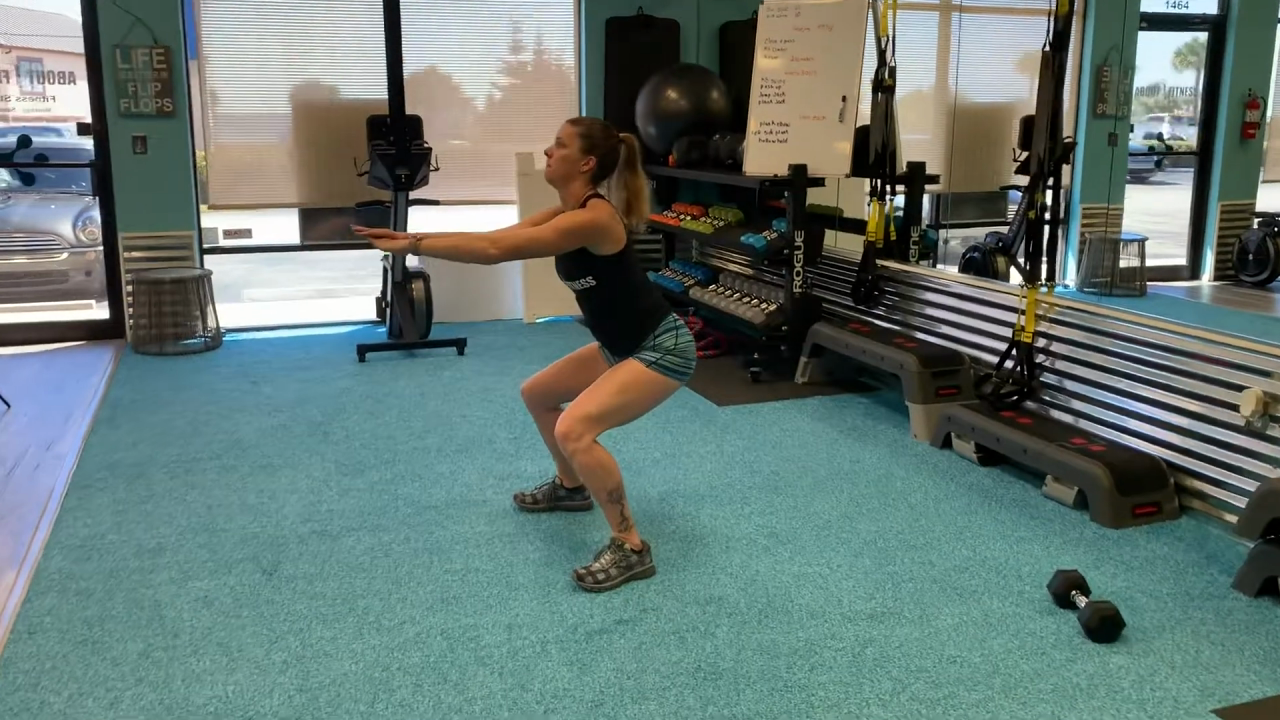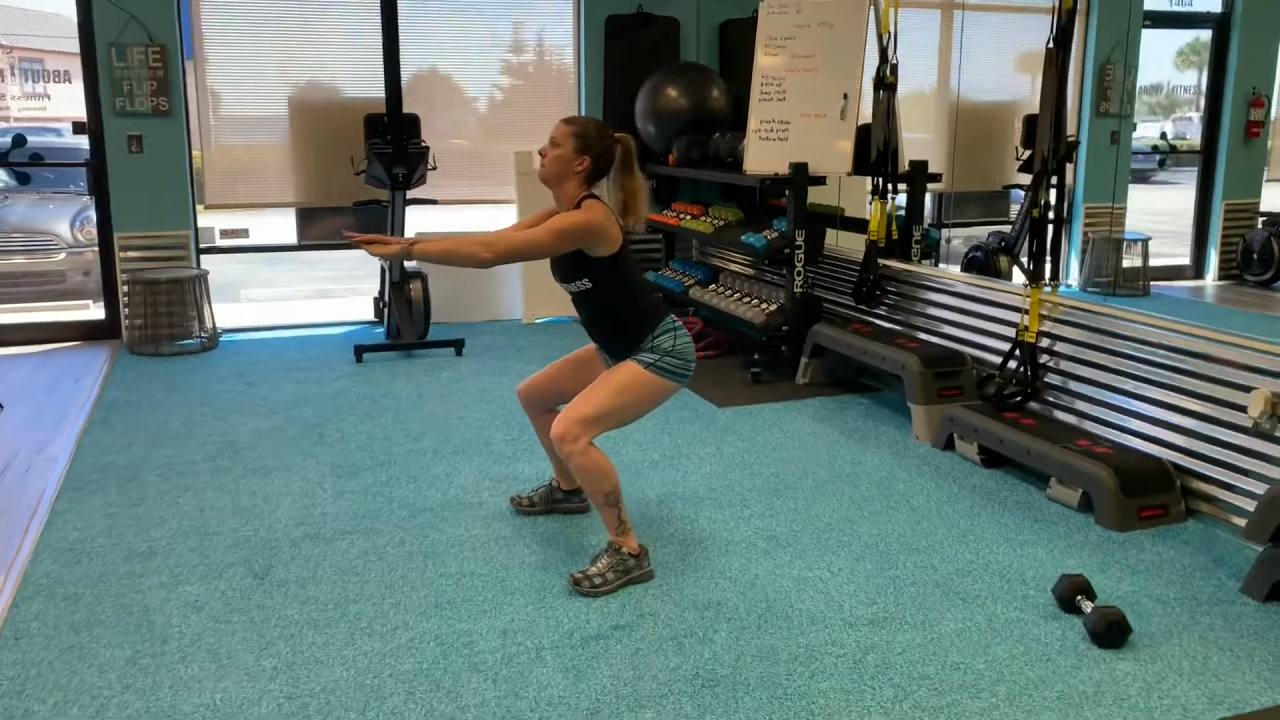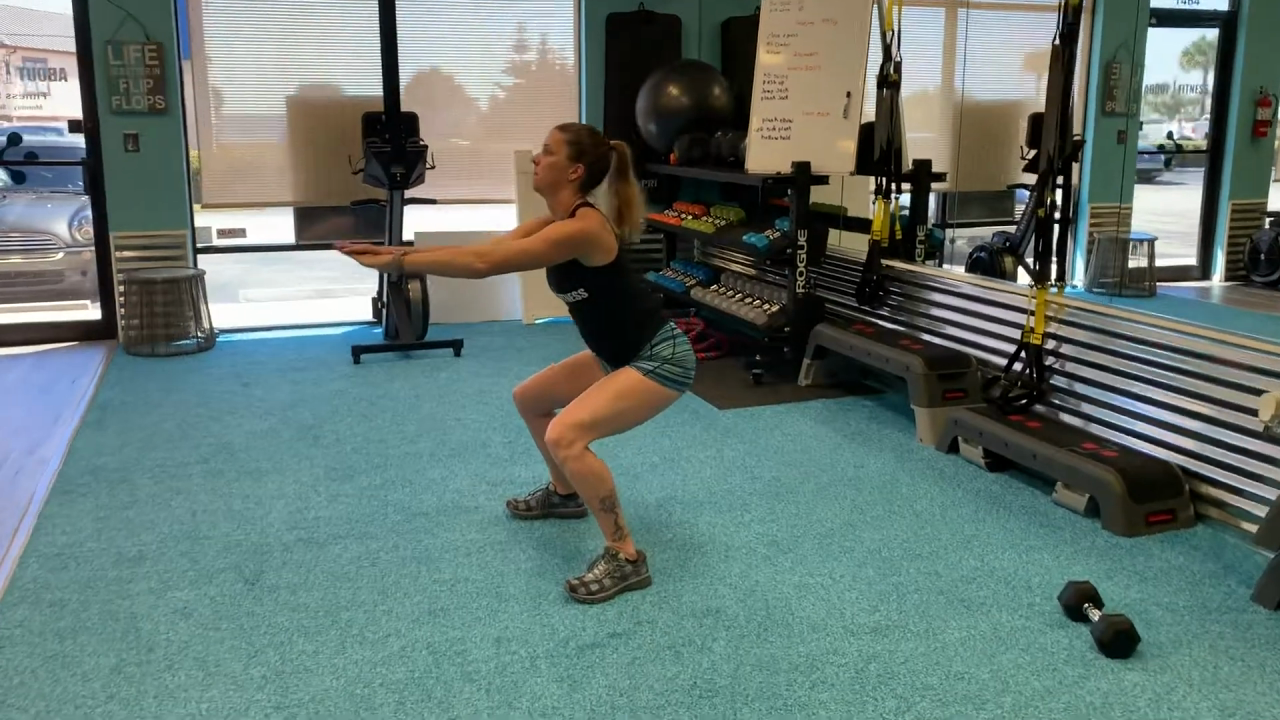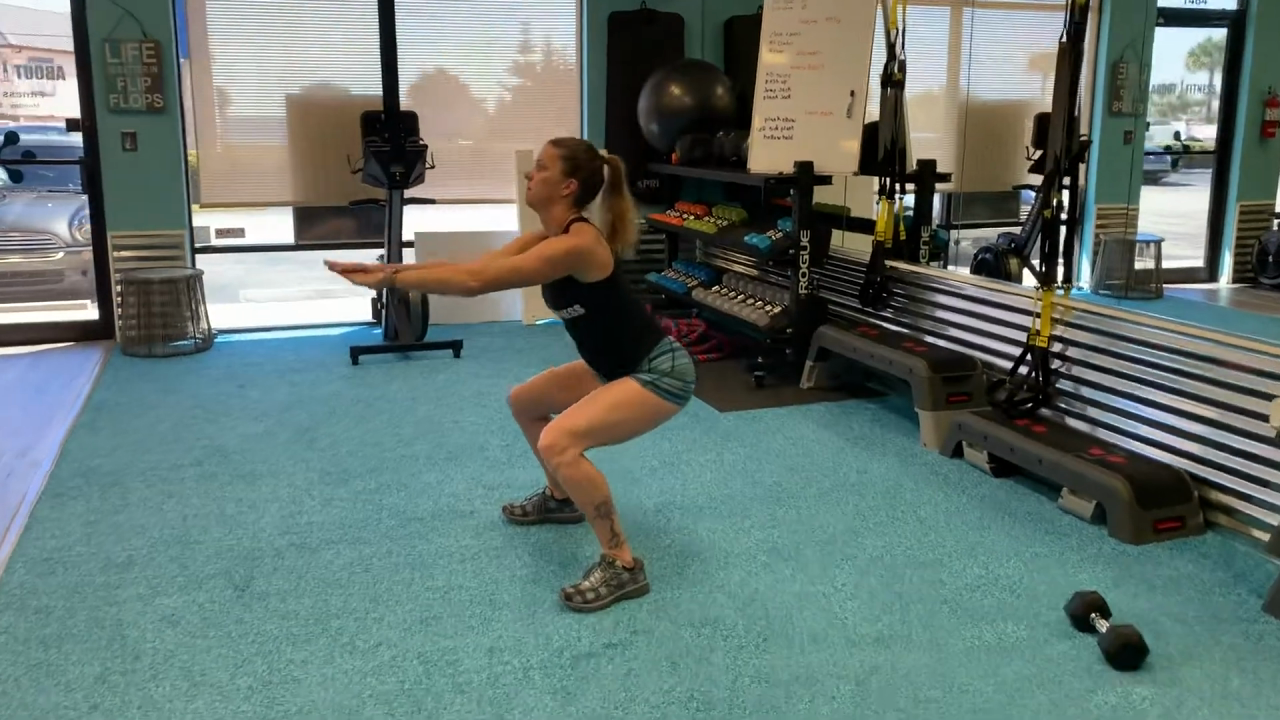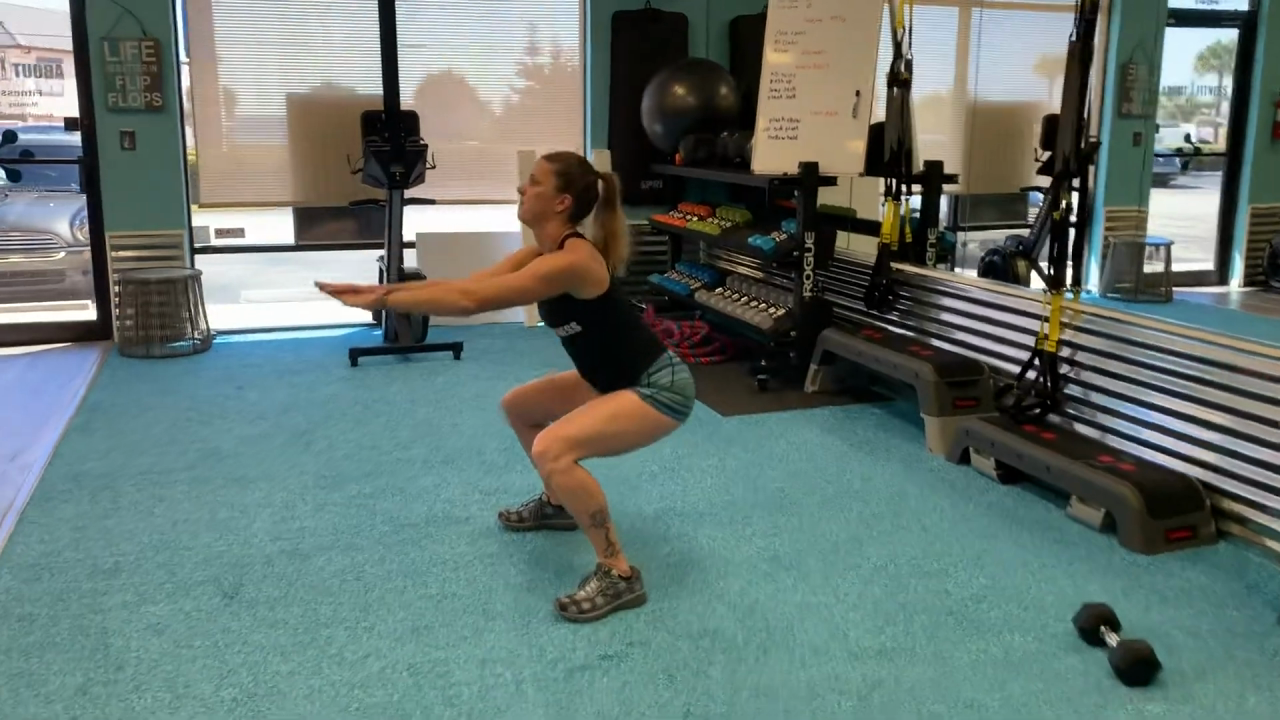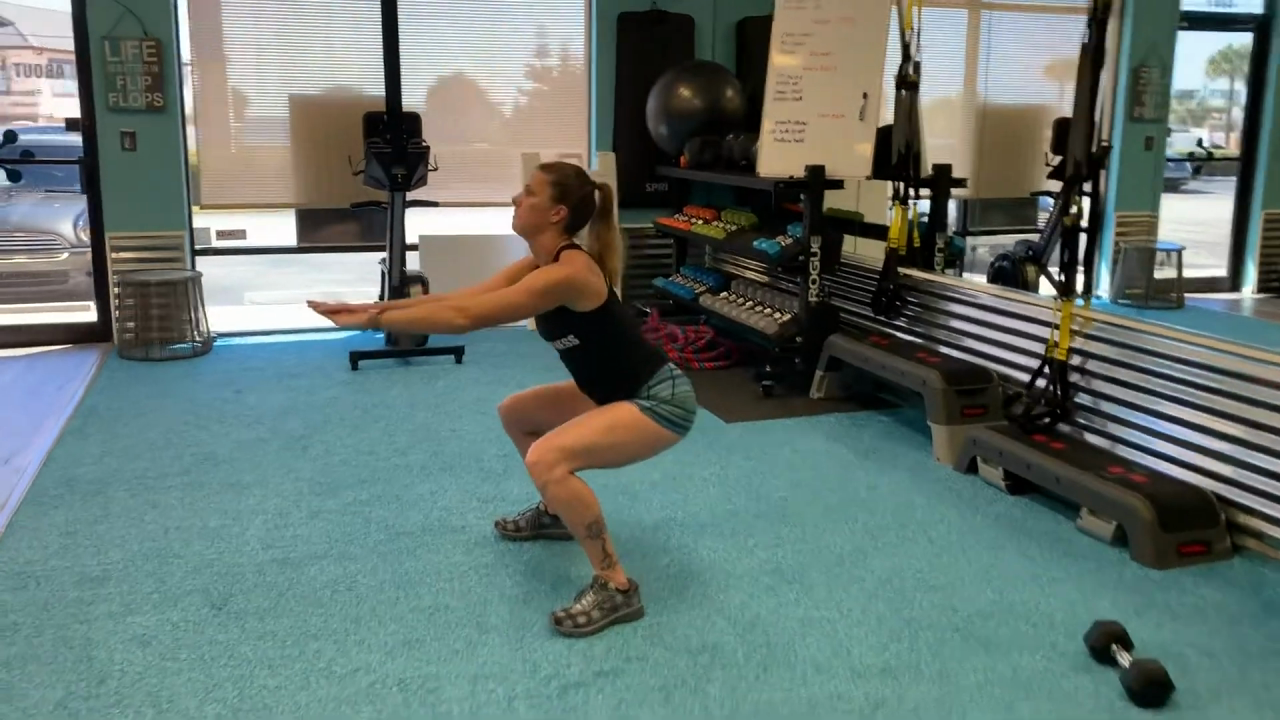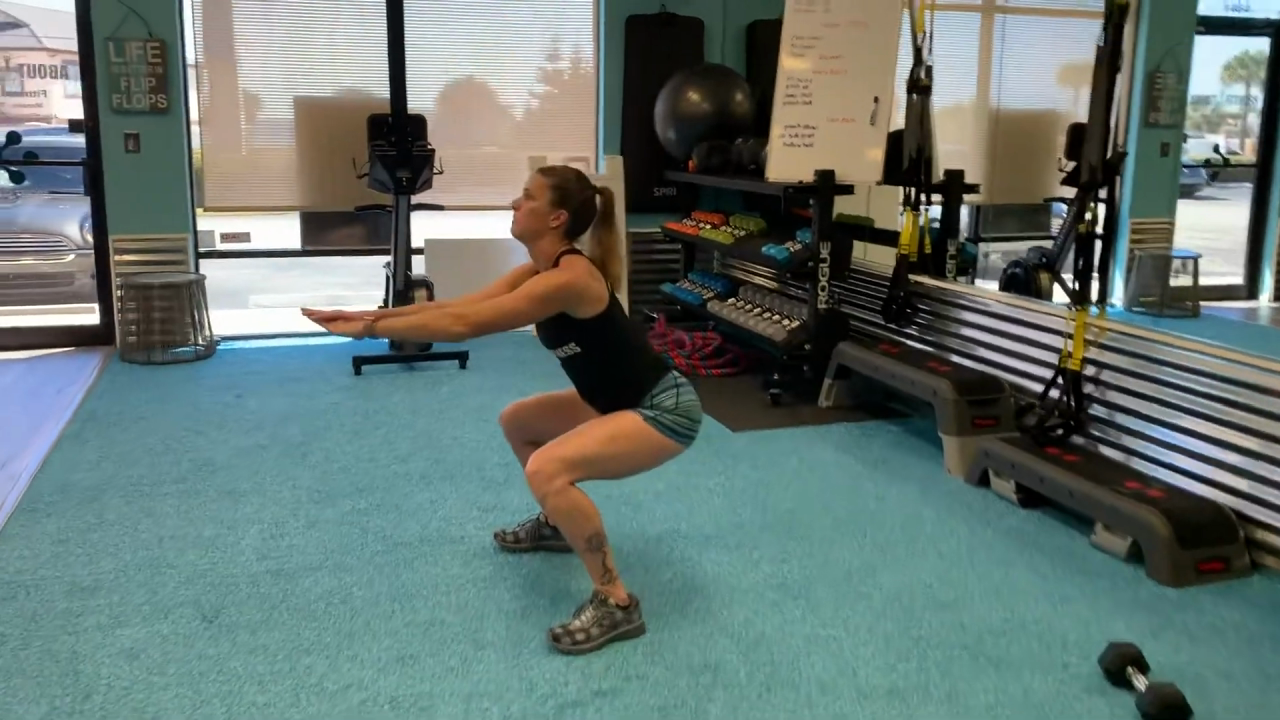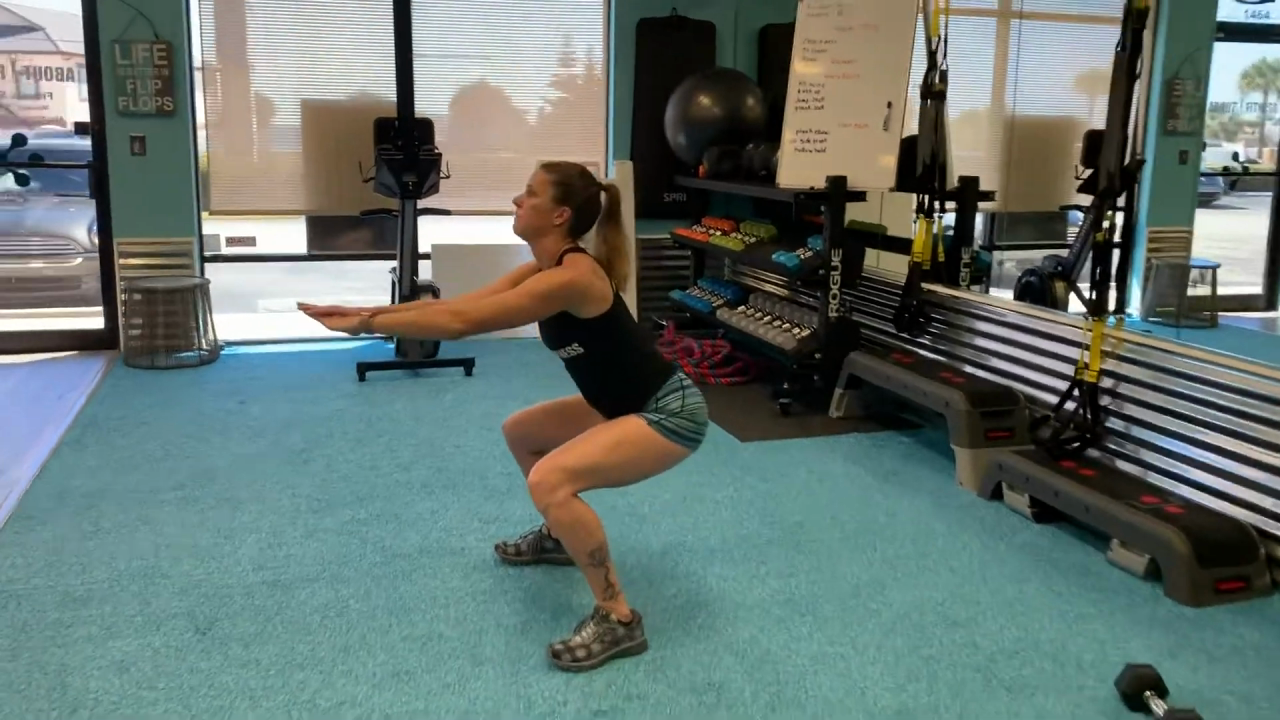
dt=0.1s
person 1, frame 1
left shoulder: (593, 218)
right shoulder: (567, 213)
left elbow: (495, 249)
right elbow: (493, 237)
left hip: (662, 348)
right hip: (622, 345)
left knee: (574, 430)
right knee: (537, 394)
left ankle: (630, 548)
right ankle: (571, 486)
person 1, frame 2
left shoulder: (587, 220)
right shoulder: (562, 214)
left elbow: (489, 253)
right elbow: (489, 242)
left hip: (661, 351)
right hip: (622, 347)
left knee: (570, 431)
right knee: (533, 396)
left ankle: (628, 552)
right ankle: (568, 489)
person 1, frame 3
left shoulder: (582, 229)
right shoulder: (557, 222)
left elbow: (483, 263)
right elbow: (486, 251)
left wrist: (397, 261)
right wrist: (398, 253)
left hip: (660, 358)
right hip: (619, 354)
left knee: (565, 436)
right knee: (529, 398)
left ankle: (625, 558)
right ankle: (564, 492)
person 1, frame 4
left shoulder: (576, 245)
right shoulder: (549, 238)
left elbow: (476, 281)
right elbow: (471, 266)
left wrist: (387, 280)
right wrist: (387, 271)
left hip: (661, 374)
right hip: (619, 368)
left knee: (559, 442)
right knee: (524, 402)
left ankle: (622, 565)
right ankle: (561, 498)
person 1, frame 5
left shoulder: (571, 261)
right shoulder: (543, 254)
left elbow: (470, 301)
right elbow: (467, 283)
left wrist: (379, 301)
right wrist: (380, 290)
left hip: (660, 387)
right hip: (617, 380)
left knee: (553, 450)
right knee: (518, 406)
left ankle: (619, 575)
right ankle: (557, 504)
person 1, frame 6
left shoulder: (568, 273)
right shoulder: (539, 266)
left elbow: (464, 317)
right elbow: (457, 298)
left wrist: (372, 321)
right wrist: (372, 307)
left hip: (662, 401)
right hip: (618, 392)
left knee: (547, 458)
right knee: (515, 414)
left ankle: (616, 589)
right ankle: (554, 513)
person 1, frame 7
left shoulder: (568, 279)
right shoulder: (539, 272)
left elbow: (462, 325)
right elbow: (456, 305)
left wrist: (368, 329)
right wrist: (369, 314)
left hip: (666, 410)
right hip: (620, 400)
left knee: (547, 469)
right knee: (517, 422)
left ankle: (616, 605)
right ankle: (555, 525)
person 1, frame 8
left shoulder: (571, 278)
right shoulder: (545, 270)
left elbow: (462, 322)
right elbow: (460, 304)
left wrist: (365, 323)
right wrist: (365, 311)
left hip: (671, 412)
right hip: (627, 404)
left knee: (550, 480)
right knee: (520, 432)
left ankle: (618, 621)
right ankle: (557, 537)
